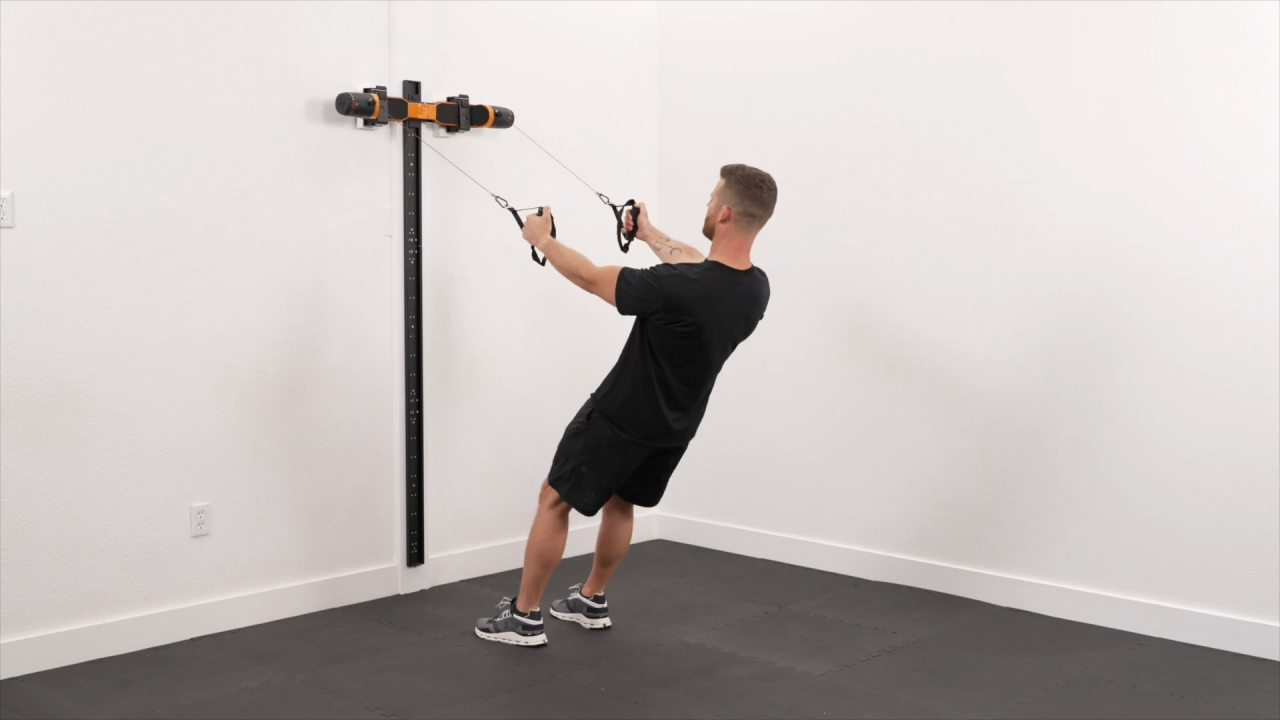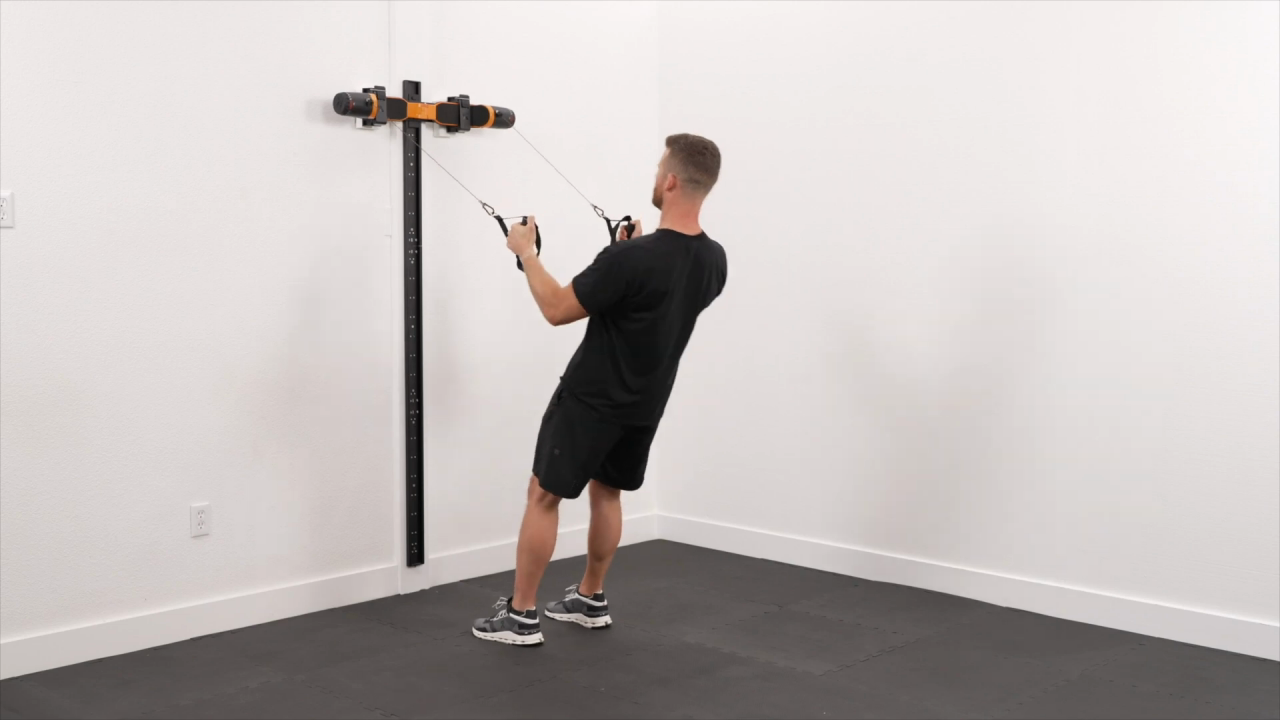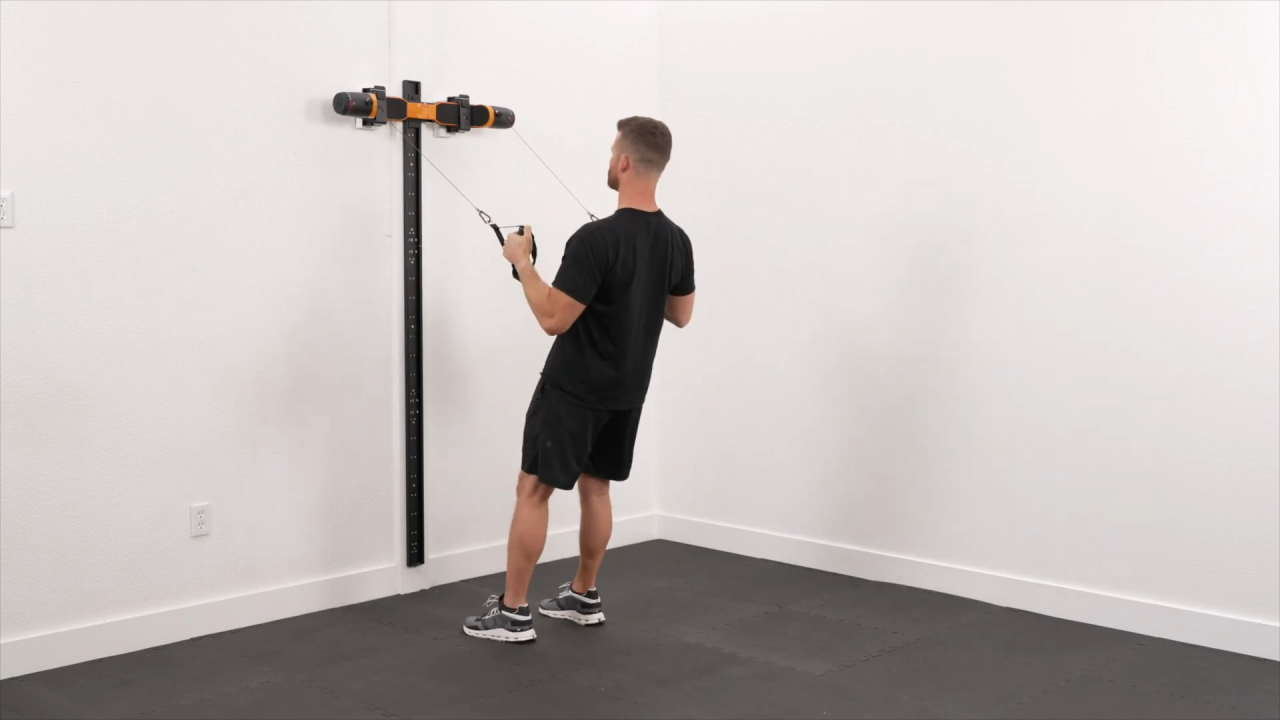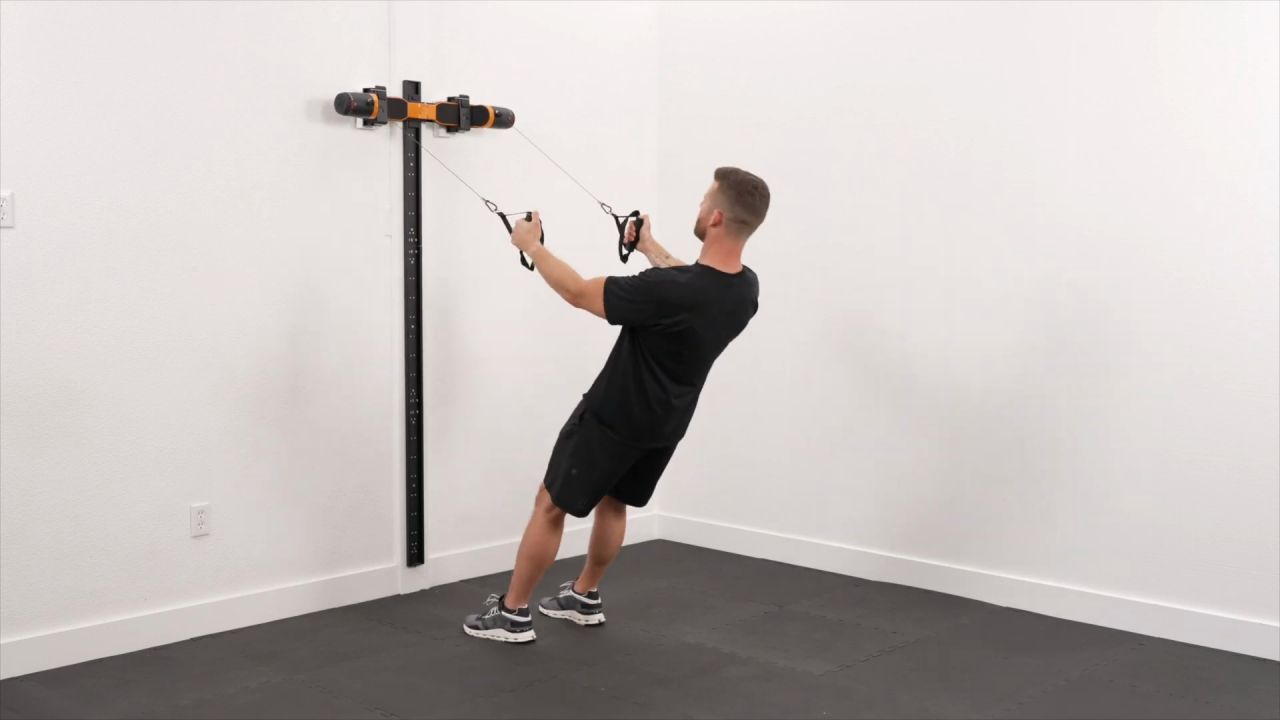
dt=1s
person 1, frame 1
left shoulder: (675, 289)
right shoulder: (756, 288)
left elbow: (591, 278)
left wrist: (541, 237)
right wrist: (649, 233)
left hip: (621, 416)
right hip: (672, 424)
left knee: (555, 500)
right knee: (619, 502)
left ankle: (523, 616)
right ankle: (591, 600)
person 1, frame 2
left shoulder: (629, 258)
right shoulder: (713, 259)
left elbow: (557, 310)
left wrist: (526, 251)
left hip: (591, 398)
right hip: (644, 402)
left knee: (543, 495)
right knee: (606, 492)
left ankle: (519, 615)
right ankle: (589, 599)
person 1, frame 3
left shoulder: (597, 238)
right shoulder: (676, 240)
left elbow: (554, 319)
right elbow: (681, 315)
left wrist: (522, 261)
left hip: (574, 389)
right hip: (627, 389)
left knee: (533, 488)
right knee: (594, 485)
left ankle: (512, 612)
right ankle: (583, 596)
person 1, frame 4
left shoulder: (667, 291)
right shoulder: (745, 289)
left elbow: (579, 293)
left wrist: (530, 245)
right wrist: (648, 245)
left hip: (615, 416)
right hip: (667, 422)
left knee: (551, 505)
right knee: (612, 501)
left ankle: (512, 612)
right ankle: (584, 597)
